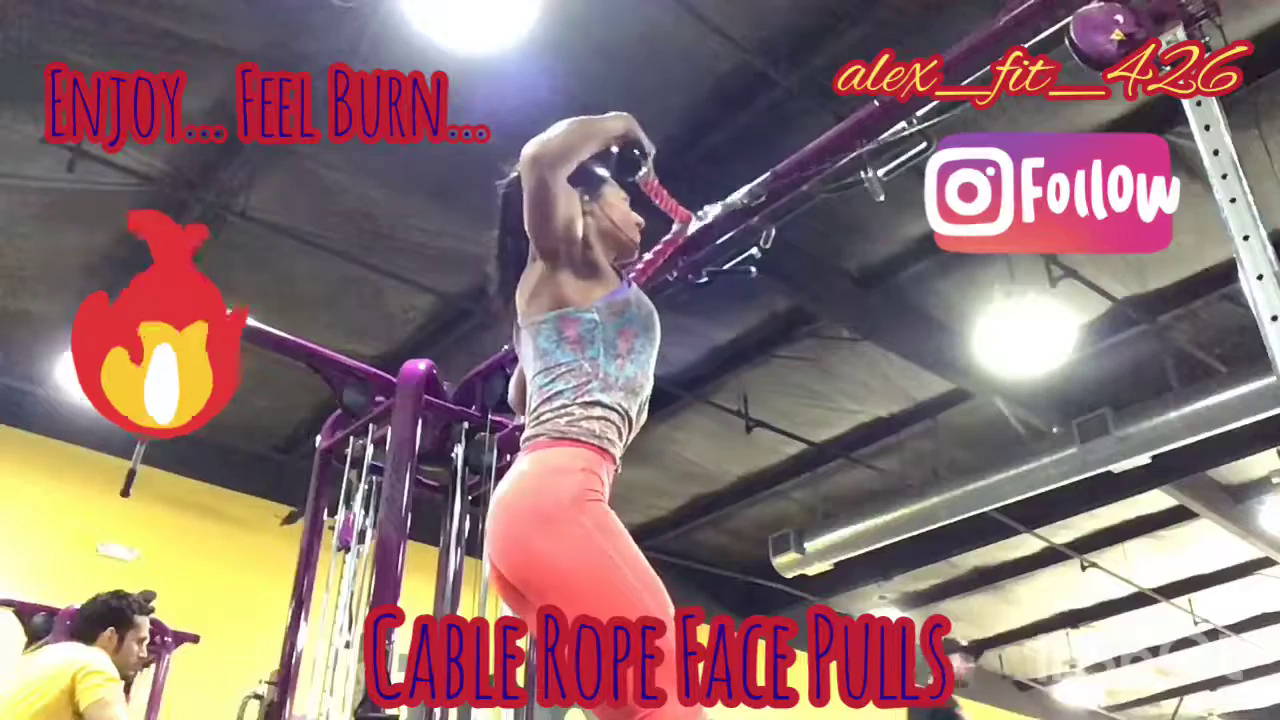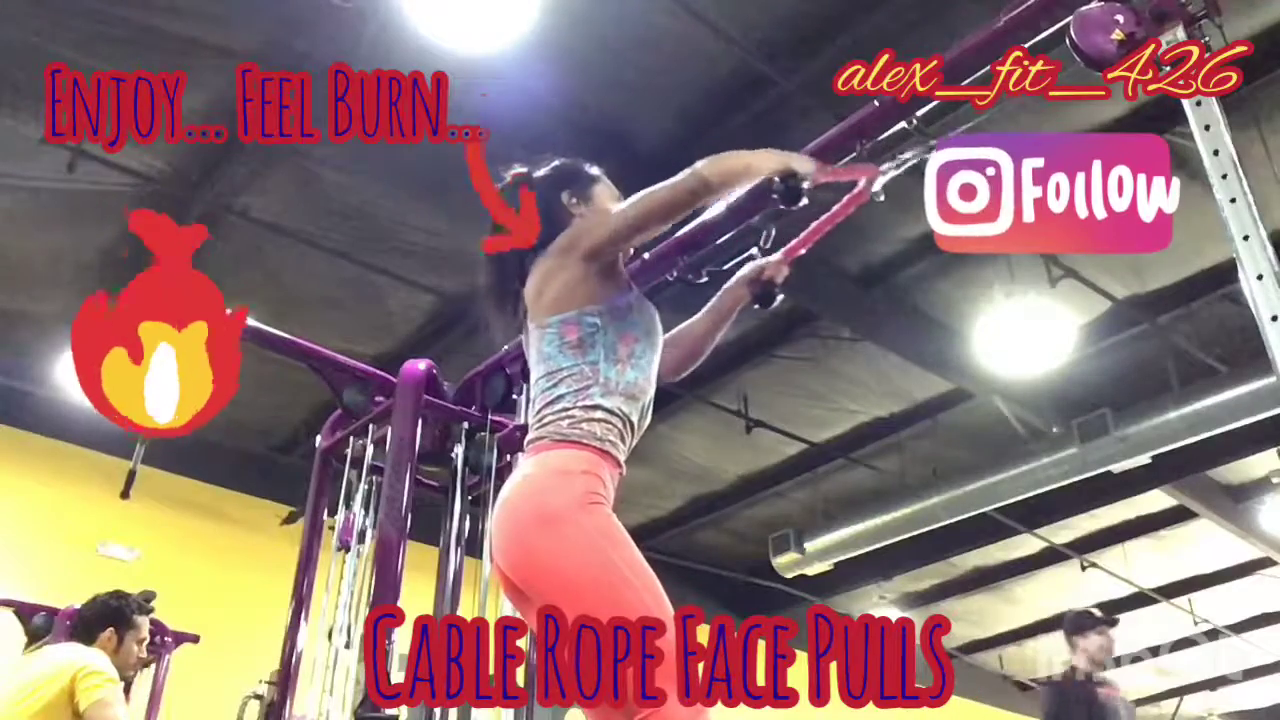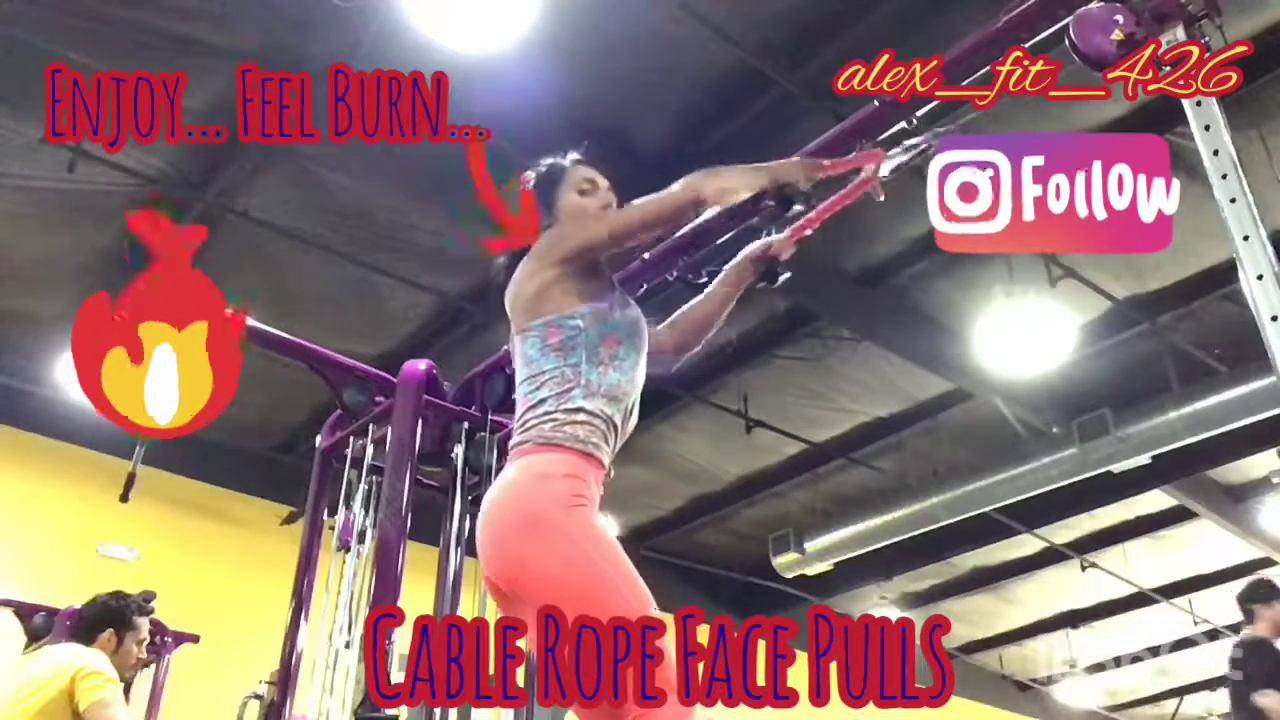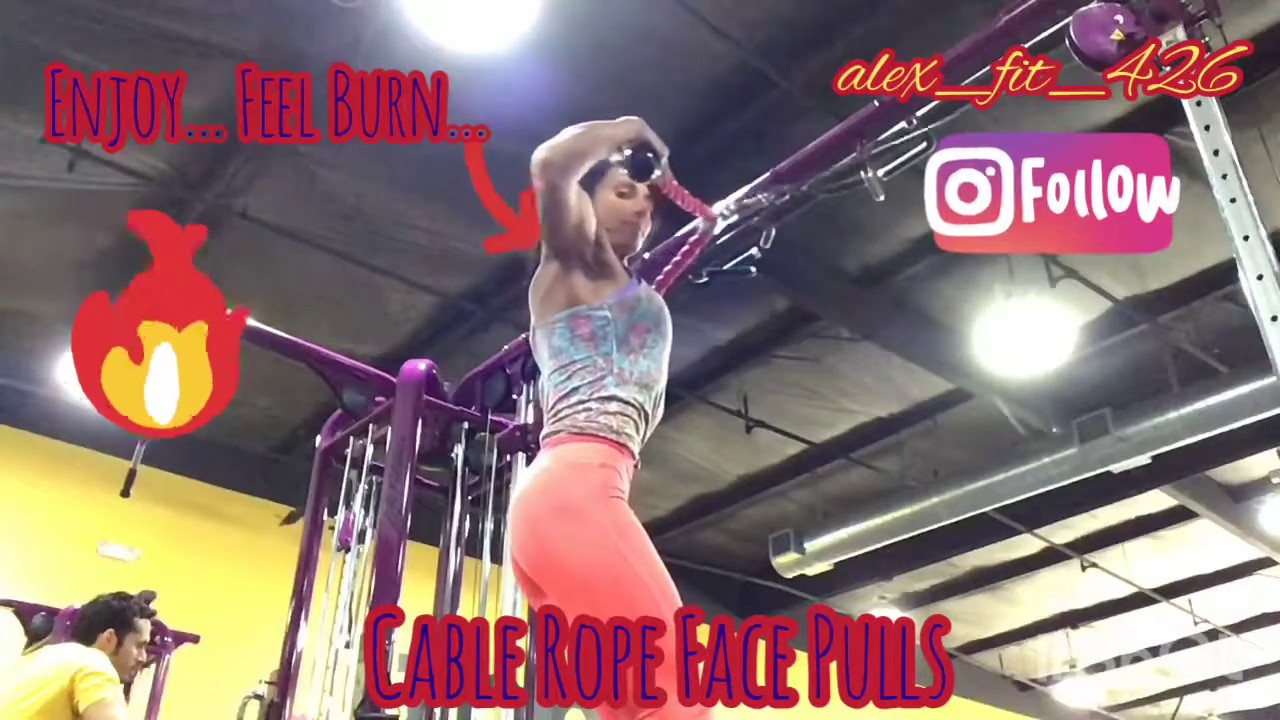
dt=0.7s
person 1, frame 1
left shoulder: (568, 291)
right shoulder: (564, 256)
right elbow: (539, 159)
right wrist: (615, 127)
left hip: (536, 506)
right hip: (556, 495)
person 1, frame 2
left shoulder: (561, 291)
right shoulder: (574, 251)
left elbow: (666, 361)
right elbow: (700, 181)
left wrist: (742, 287)
right wrist: (781, 161)
left hip: (541, 507)
right hip: (557, 499)
person 1, frame 3
left shoulder: (594, 304)
right shoulder: (555, 254)
left elbow: (669, 344)
right elbow: (689, 194)
left wrist: (750, 262)
right wrist: (774, 174)
left hip: (534, 512)
right hip: (542, 502)
person 1, frame 4
left shoulder: (593, 295)
right shoulder: (574, 255)
right elbow: (550, 163)
left wrist: (637, 314)
right wrist: (626, 132)
left hip: (560, 501)
right hip: (574, 491)
